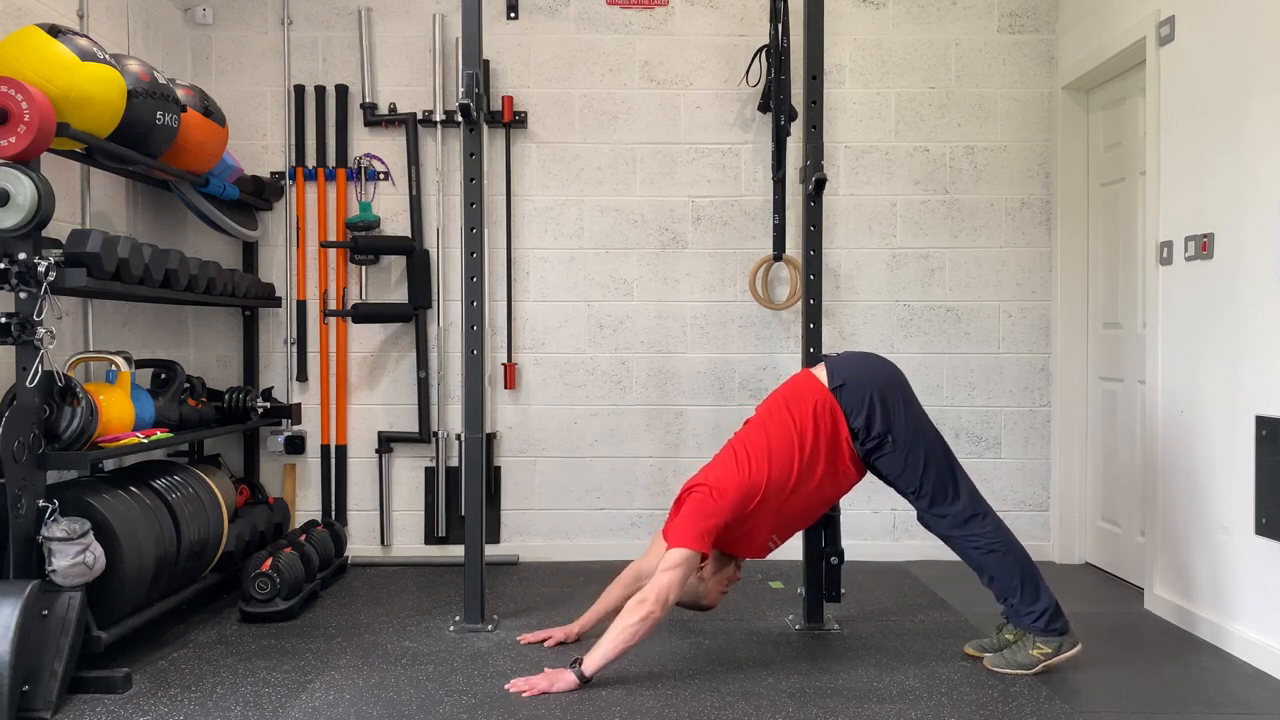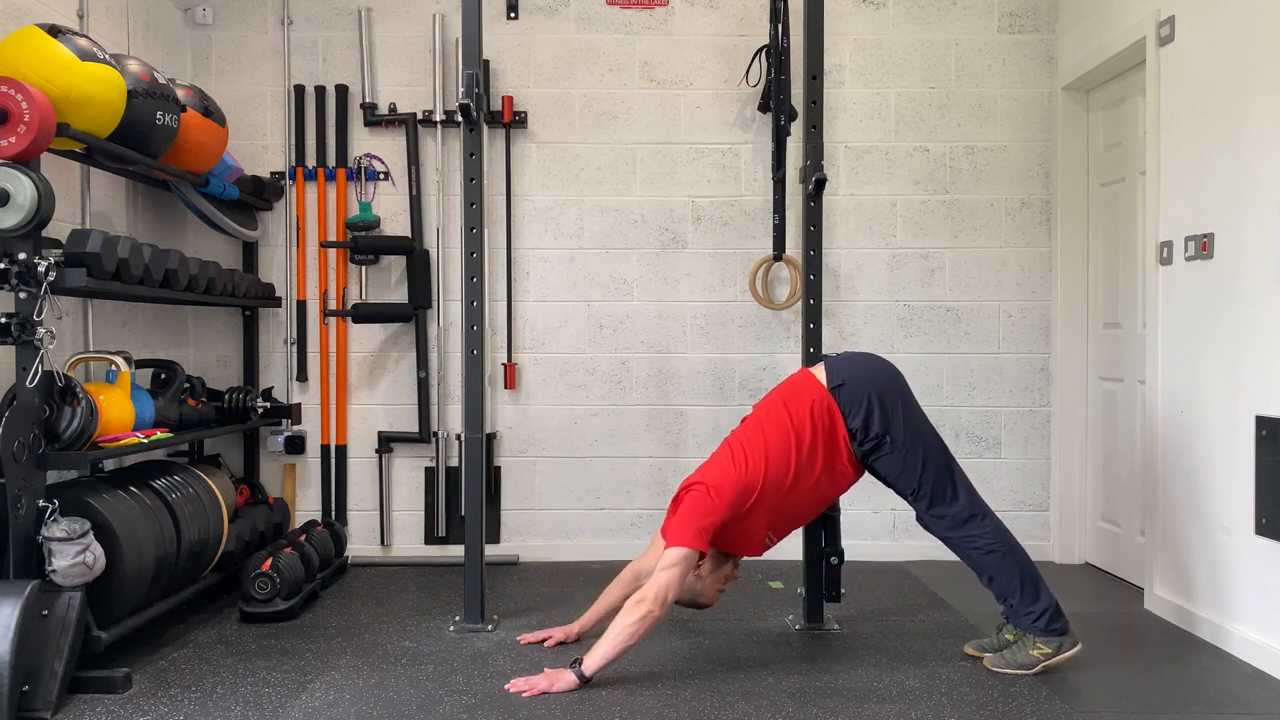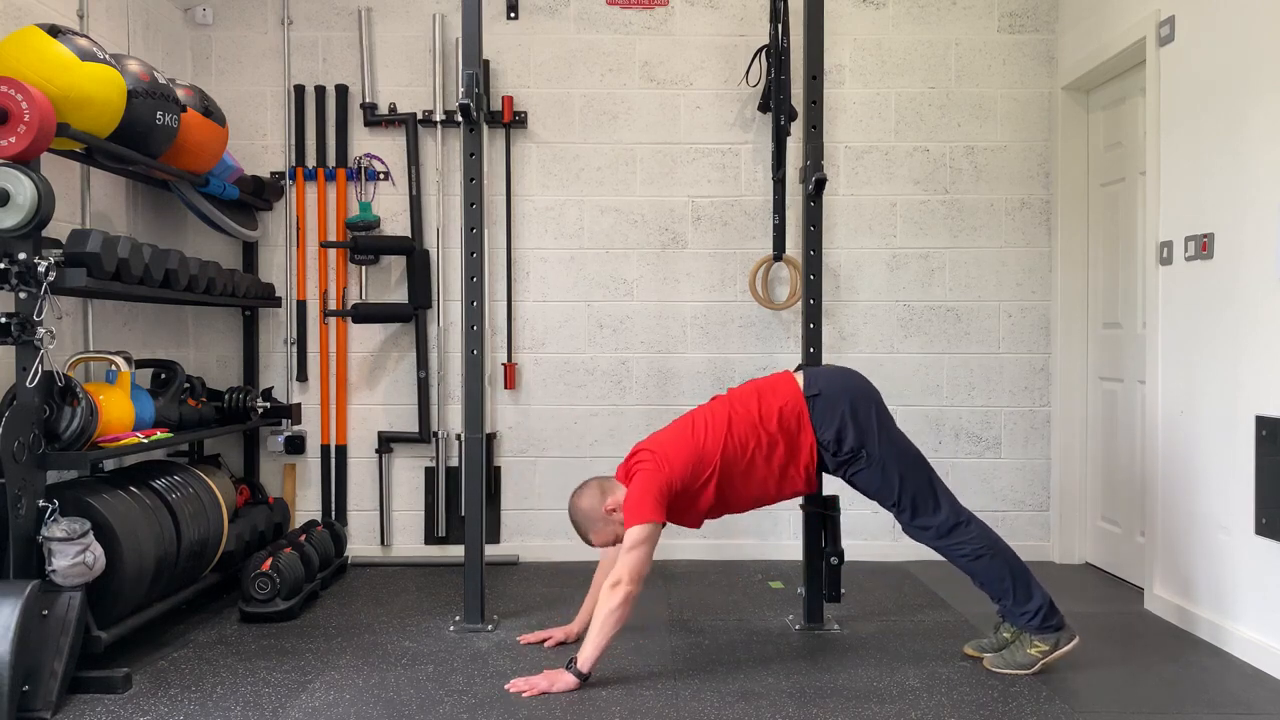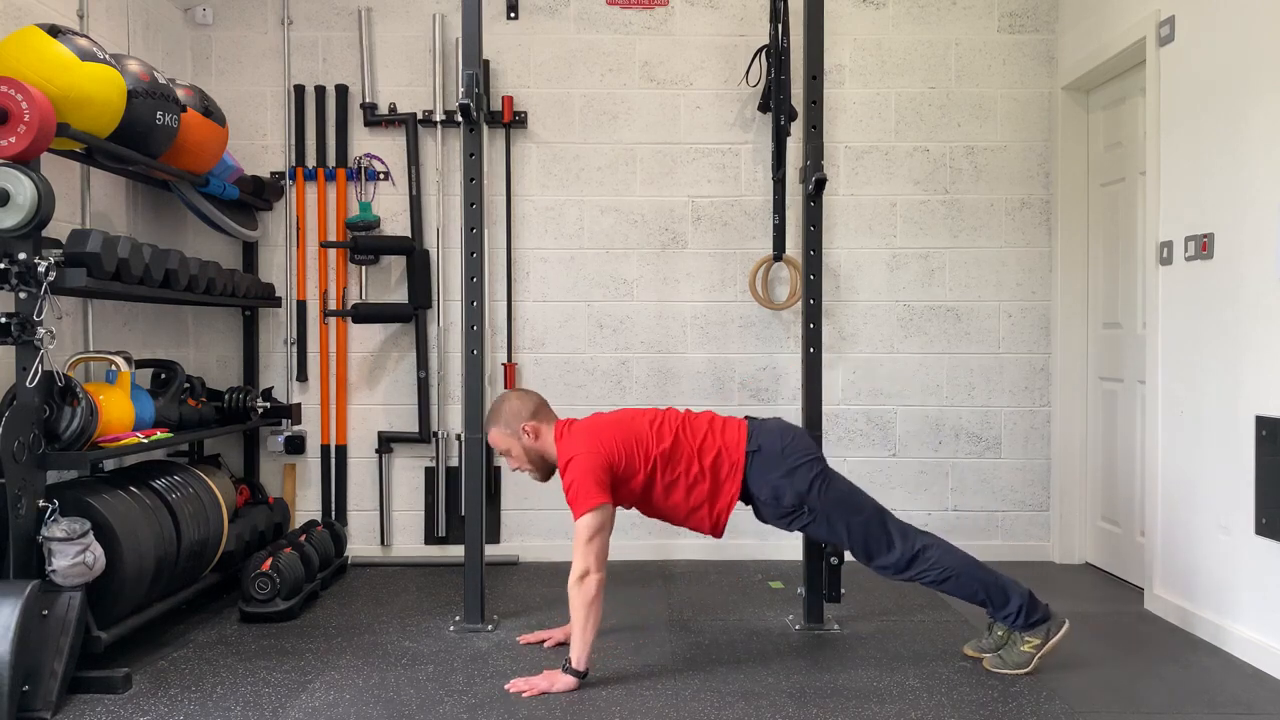
dt=0.5s
person 1, frame 1
left shoulder: (704, 511)
right shoulder: (701, 510)
left elbow: (651, 602)
right elbow: (641, 569)
left wrist: (578, 673)
right wrist: (576, 627)
left hip: (858, 399)
right hip: (849, 395)
left knee: (954, 513)
right knee: (949, 513)
left ankle: (1045, 630)
right ankle: (1024, 621)
person 1, frame 2
left shoulder: (702, 508)
right shoulder: (697, 507)
left elbow: (649, 602)
right elbow: (640, 569)
left wrist: (578, 673)
right wrist: (577, 628)
left hip: (858, 399)
right hip: (847, 398)
left knee: (954, 514)
right knee: (945, 515)
left ankle: (1047, 630)
right ankle: (1022, 622)
person 1, frame 3
left shoulder: (646, 480)
right shoulder: (637, 478)
left elbow: (624, 583)
right elbow: (612, 564)
left wrist: (577, 671)
right wrist: (575, 626)
left hip: (828, 414)
right hip: (821, 409)
left knee: (935, 521)
right knee: (928, 521)
left ankle: (1042, 625)
right ankle: (1019, 619)
person 1, frame 4
left shoulder: (580, 456)
right shoulder: (587, 439)
left elbow: (587, 571)
right elbow: (591, 562)
left wrist: (574, 670)
right wrist: (576, 627)
left hip: (765, 469)
right hip: (754, 459)
left knee: (891, 550)
right knee: (886, 546)
left ankle: (1030, 620)
right ankle: (1010, 618)
